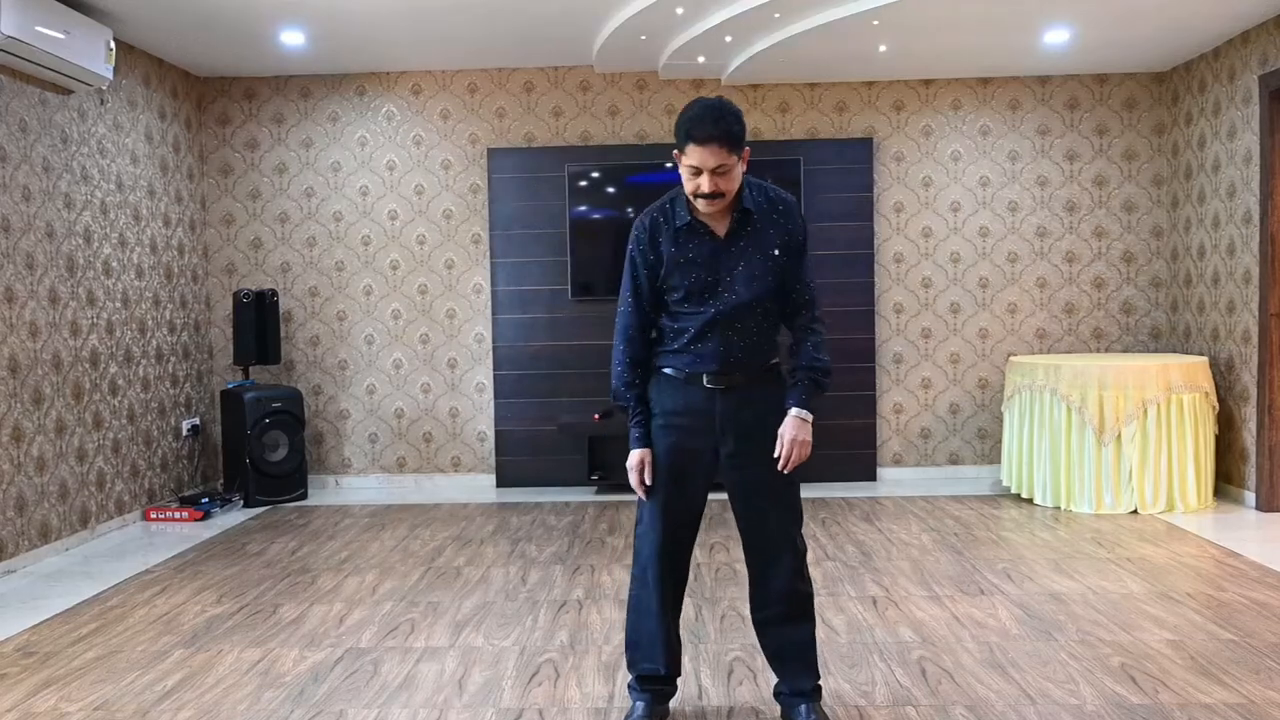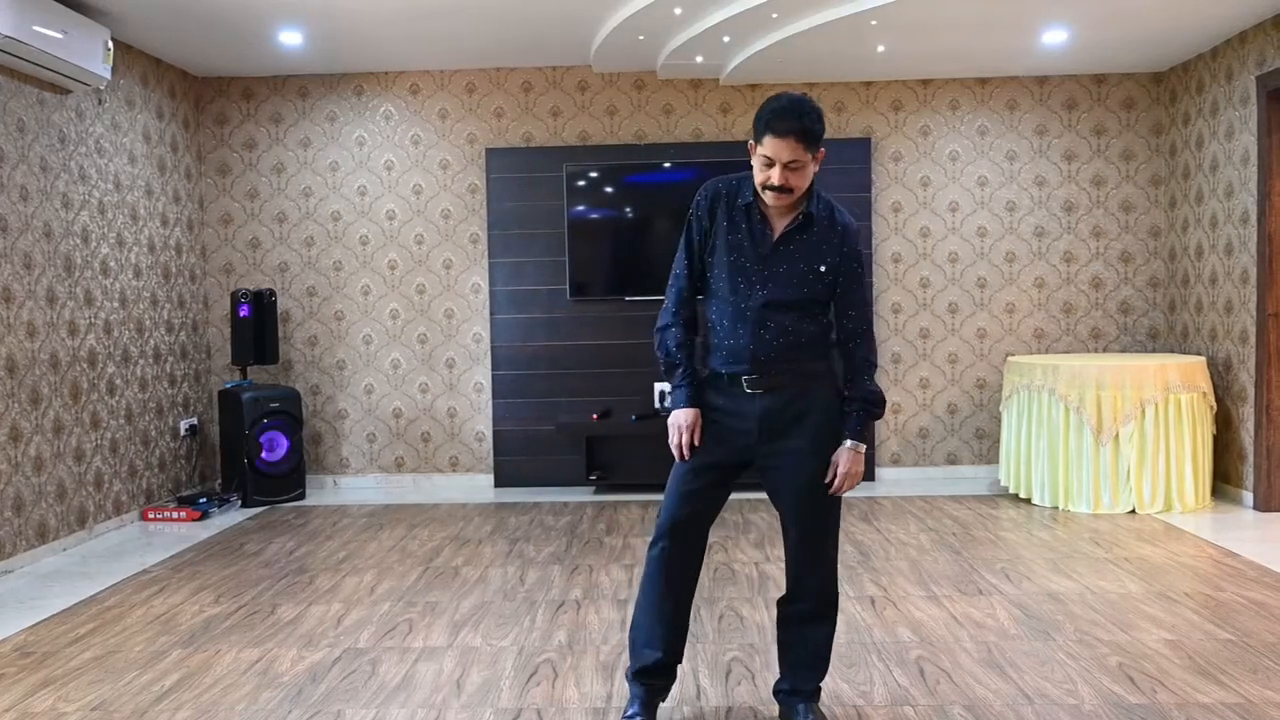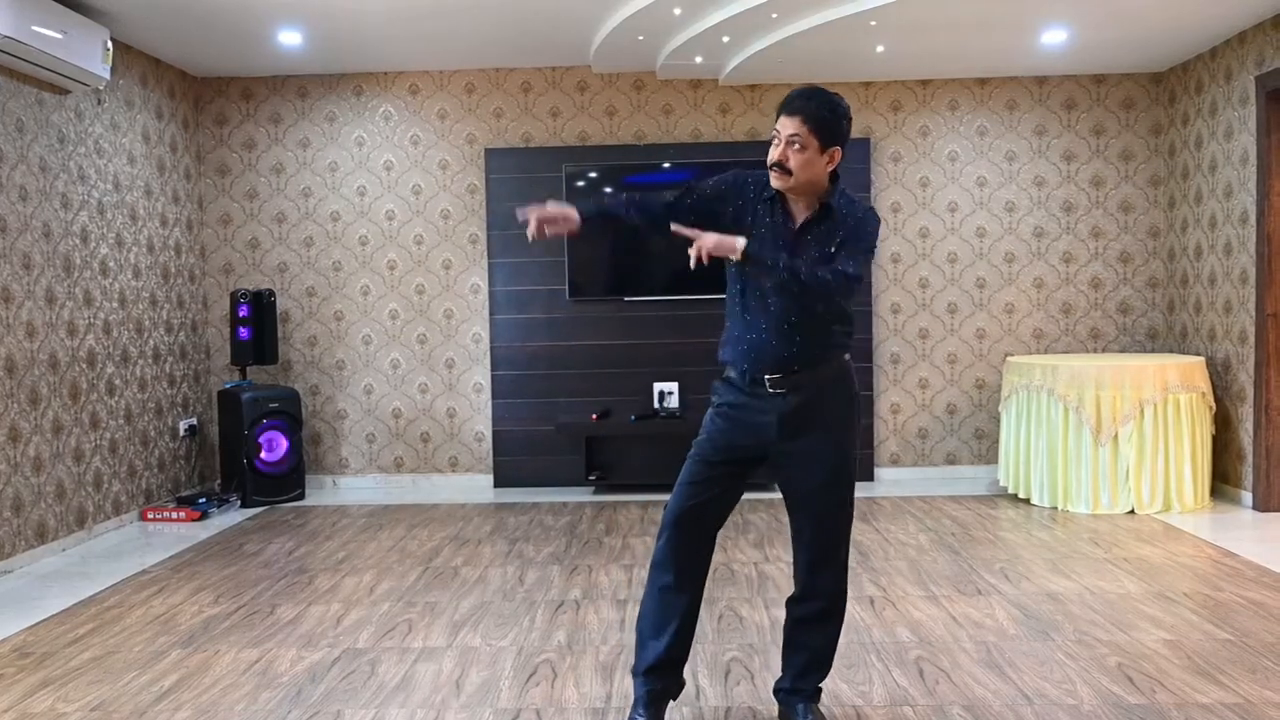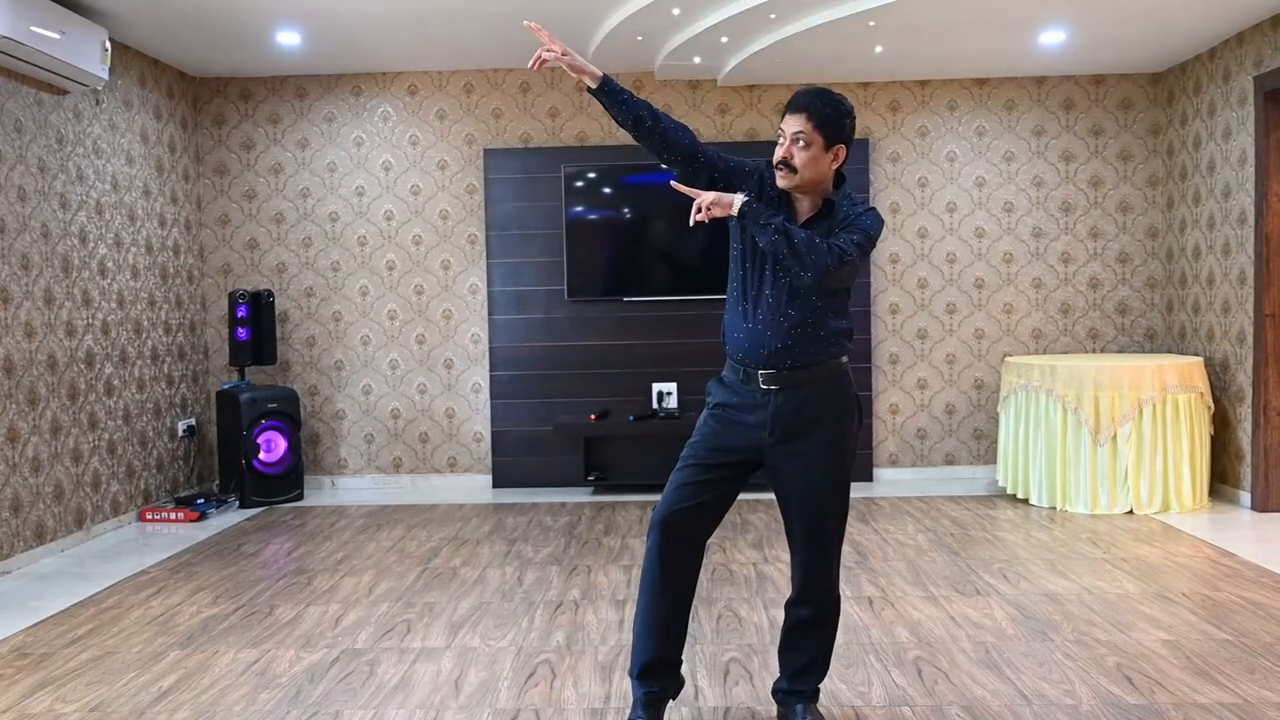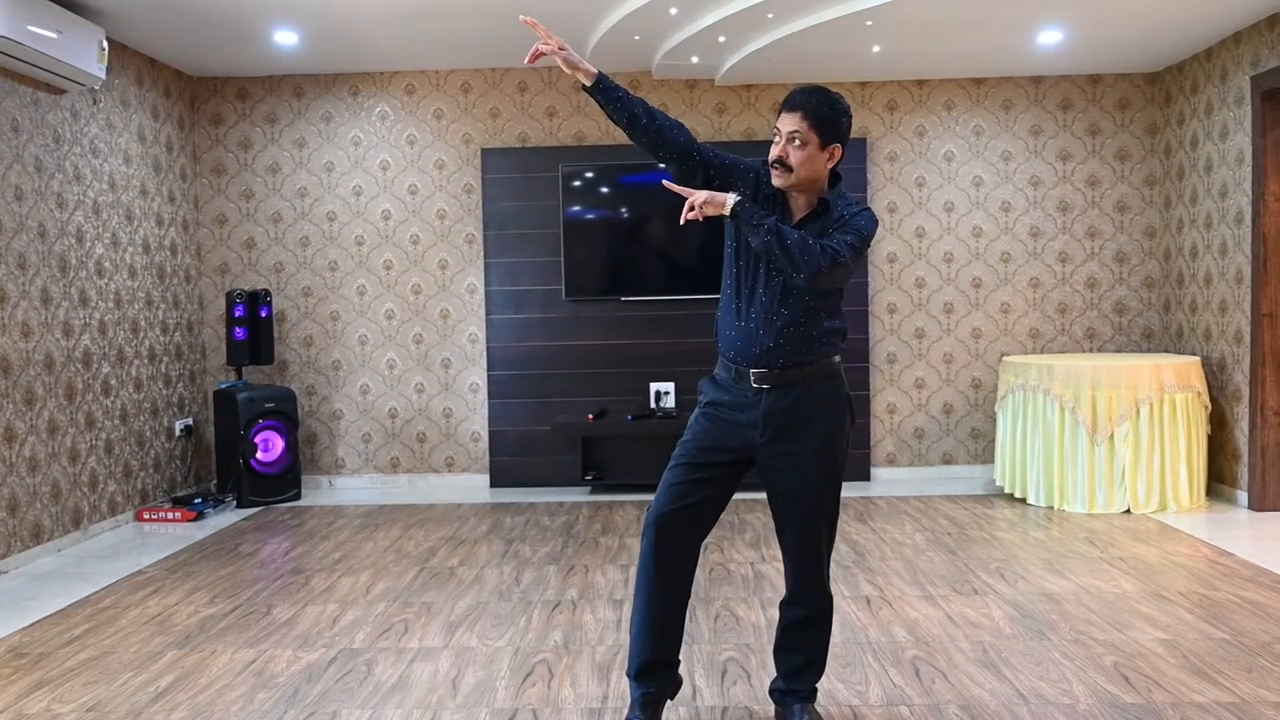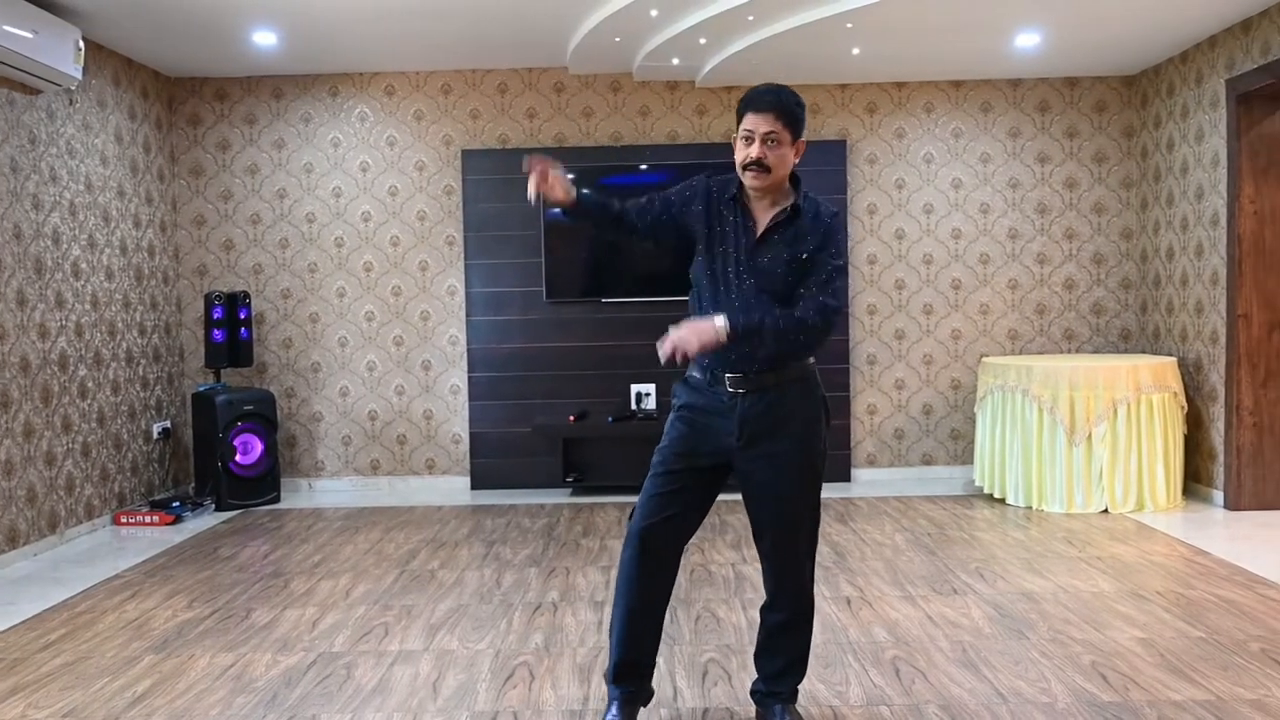
dt=0.5s
person 1, frame 1
left shoulder: (780, 215)
right shoulder: (654, 227)
left elbow: (803, 316)
right elbow: (632, 334)
left wrist: (800, 406)
right wrist: (637, 433)
left hip: (759, 397)
right hip: (675, 399)
left knee: (777, 548)
right knee: (659, 547)
person 1, frame 2
left shoulder: (837, 231)
right shoulder: (714, 204)
left elbow: (856, 336)
right elbow: (679, 303)
left wrist: (855, 434)
right wrist: (683, 394)
left hip: (804, 403)
right hip: (721, 396)
left knee: (812, 552)
right knee: (675, 533)
person 1, frame 3
left shoulder: (856, 221)
right shoulder: (743, 194)
left elbow: (833, 282)
right elbow: (658, 207)
left wrist: (743, 248)
right wrist: (581, 216)
left hip: (818, 402)
right hip: (741, 396)
left knee: (822, 553)
right knee: (683, 527)
person 1, frame 4
left shoulder: (859, 221)
right shoulder: (754, 184)
left elbow: (818, 264)
right elbow: (672, 142)
left wrist: (743, 210)
right wrist: (590, 76)
left hip: (815, 403)
right hip: (738, 394)
left knee: (816, 555)
right knee: (673, 525)
person 1, frame 5
left shoulder: (853, 221)
right shoulder: (748, 182)
left elbow: (808, 265)
right elbow: (665, 138)
left wrist: (735, 210)
right wrist: (586, 74)
left hip: (806, 402)
right hip: (730, 392)
left knee: (807, 553)
right knee: (667, 526)
person 1, frame 6
left shoulder: (823, 226)
right shoulder: (706, 199)
left elbow: (815, 319)
right elbow: (627, 215)
left wrist: (723, 326)
right wrist: (570, 195)
left hip: (783, 407)
right hip: (704, 400)
left knee: (787, 559)
right knee: (649, 538)
